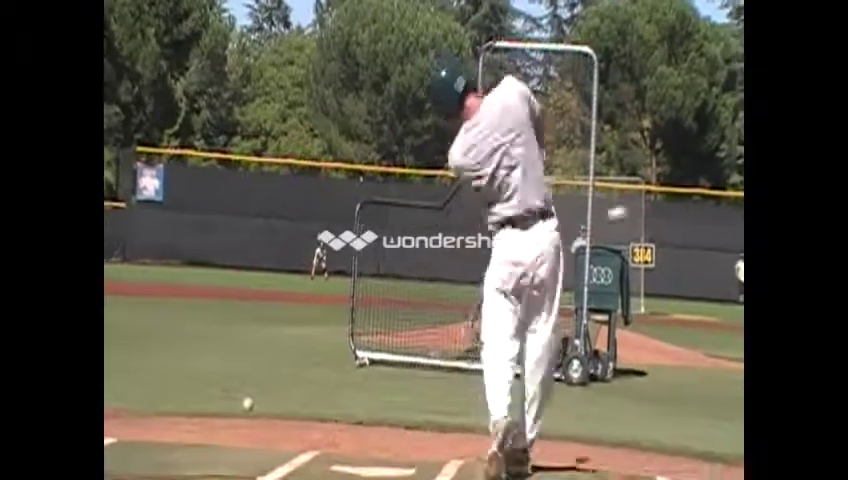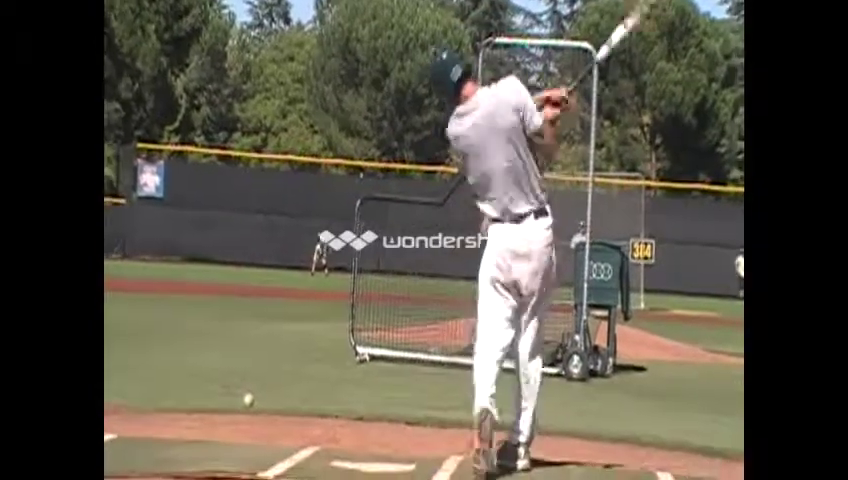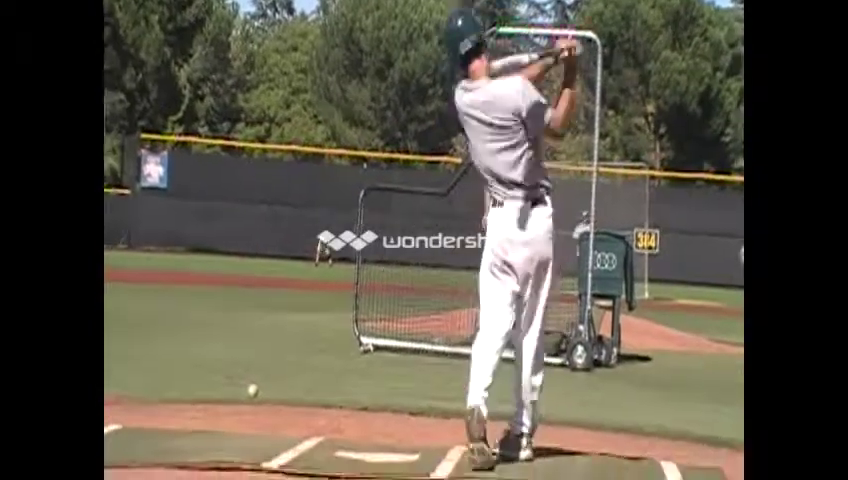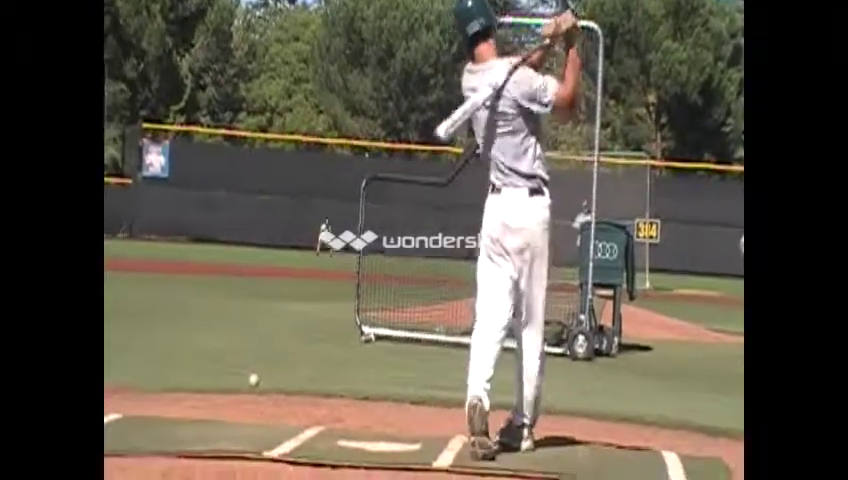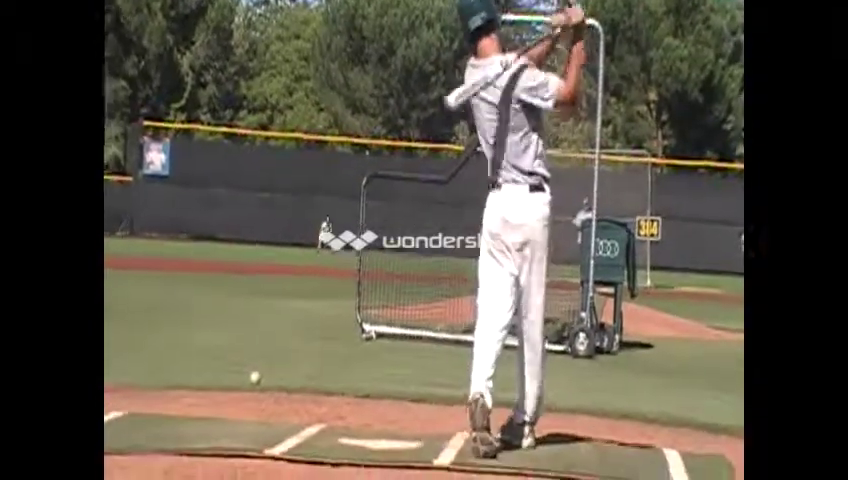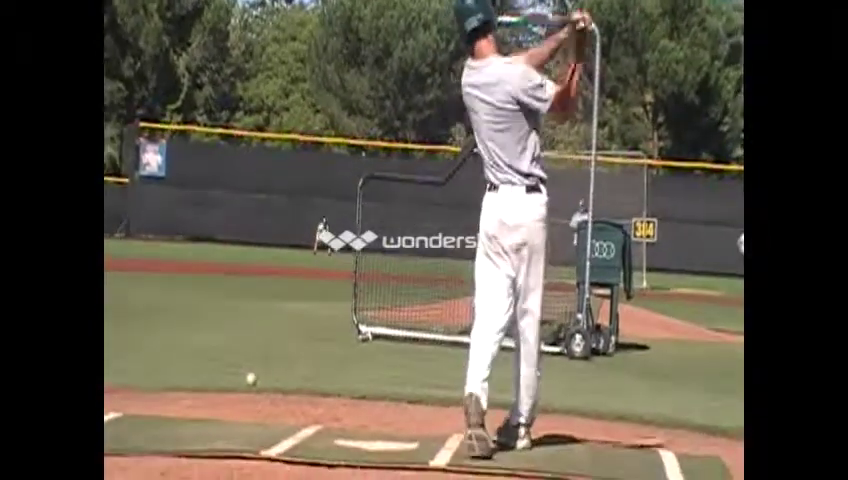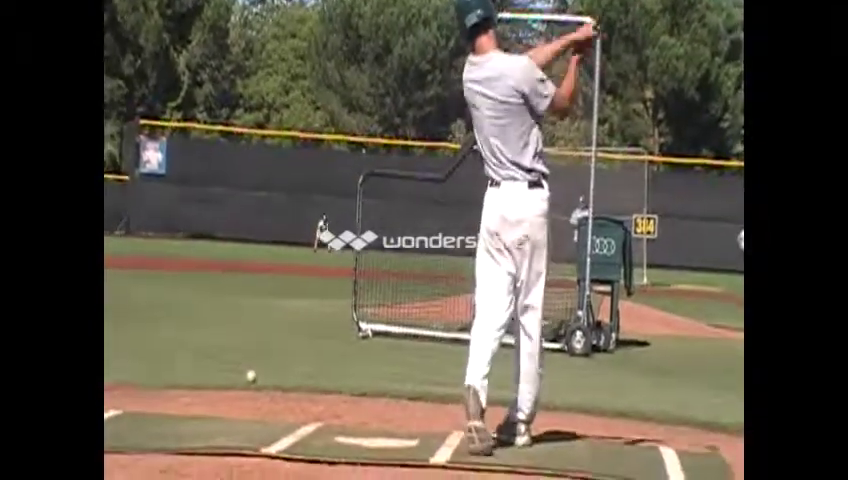
dt=0.1s
person 1, frame 1
left shoulder: (460, 153)
right shoulder: (513, 90)
right elbow: (535, 134)
left hip: (509, 242)
right hip: (546, 234)
left knee: (499, 347)
right knee: (539, 350)
left ankle: (502, 424)
person 1, frame 2
left shoulder: (455, 129)
right shoulder: (511, 91)
right elbow: (546, 138)
left wrist: (539, 101)
right wrist: (550, 109)
left hip: (502, 237)
right hip: (539, 232)
left knee: (491, 341)
right knee: (531, 347)
left ankle: (485, 410)
right ankle: (519, 443)
person 1, frame 3
left shoulder: (462, 97)
right shoulder: (516, 92)
right elbow: (558, 125)
left wrist: (548, 60)
right wrist: (569, 72)
left hip: (499, 219)
right hip: (534, 218)
left knee: (492, 326)
right knee: (530, 332)
left ankle: (477, 407)
right ankle: (521, 433)
person 1, frame 4
left shoulder: (470, 79)
right shoulder: (519, 80)
right elbow: (566, 101)
left wrist: (549, 40)
right wrist: (571, 46)
left hip: (498, 207)
right hip: (532, 207)
left knee: (491, 316)
right knee: (531, 322)
left ankle: (478, 399)
right ankle: (523, 424)
person 1, frame 5
left shoulder: (472, 74)
right shoulder: (518, 77)
right elbow: (569, 98)
right wrist: (579, 42)
left hip: (498, 202)
right hip: (531, 204)
left knee: (492, 313)
right knee: (529, 317)
left ankle: (480, 395)
right ankle: (524, 421)
person 1, frame 6
left shoulder: (469, 76)
right shoulder: (518, 78)
right elbow: (564, 107)
right wrist: (577, 54)
left hip: (495, 204)
right hip: (528, 205)
left knee: (489, 315)
right knee: (527, 318)
left ankle: (475, 393)
right ankle: (520, 422)
person 1, frame 7
left shoulder: (470, 74)
right shoulder: (517, 70)
right elbow: (560, 107)
left wrist: (570, 41)
right wrist: (577, 61)
left hip: (496, 200)
right hip: (530, 200)
left knee: (490, 310)
right knee: (529, 316)
left ankle: (475, 391)
right ankle: (520, 419)
